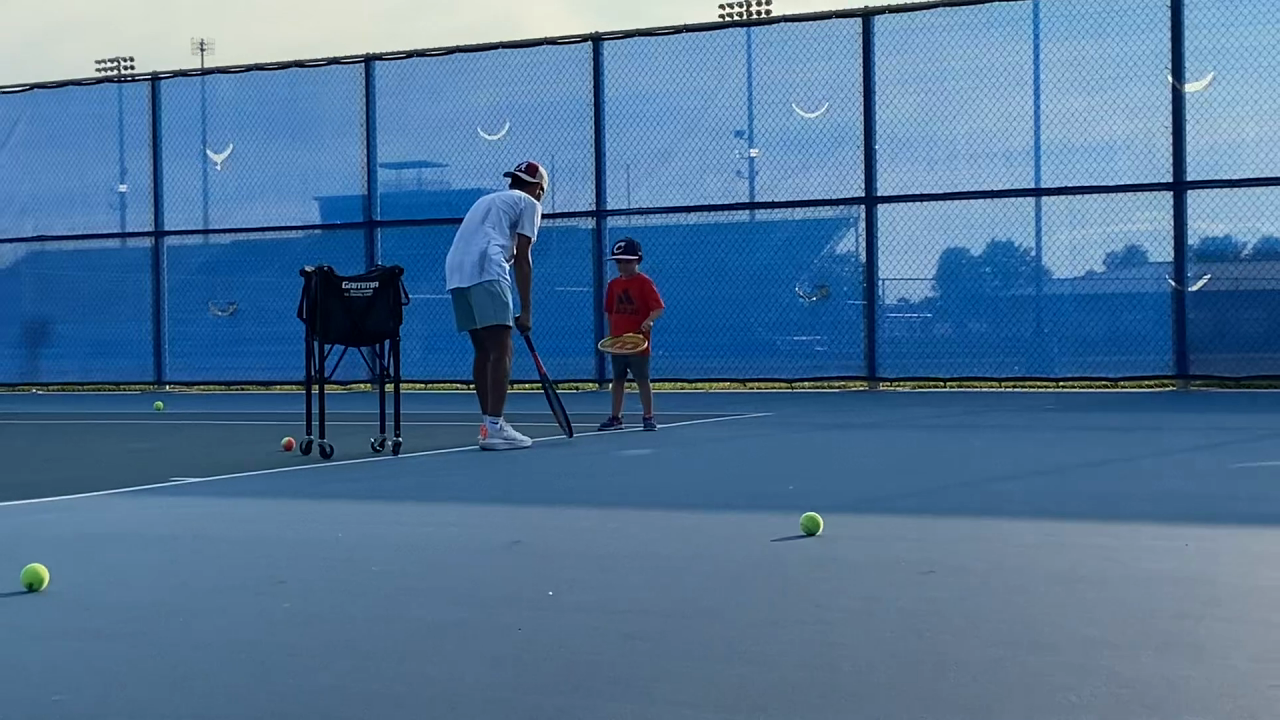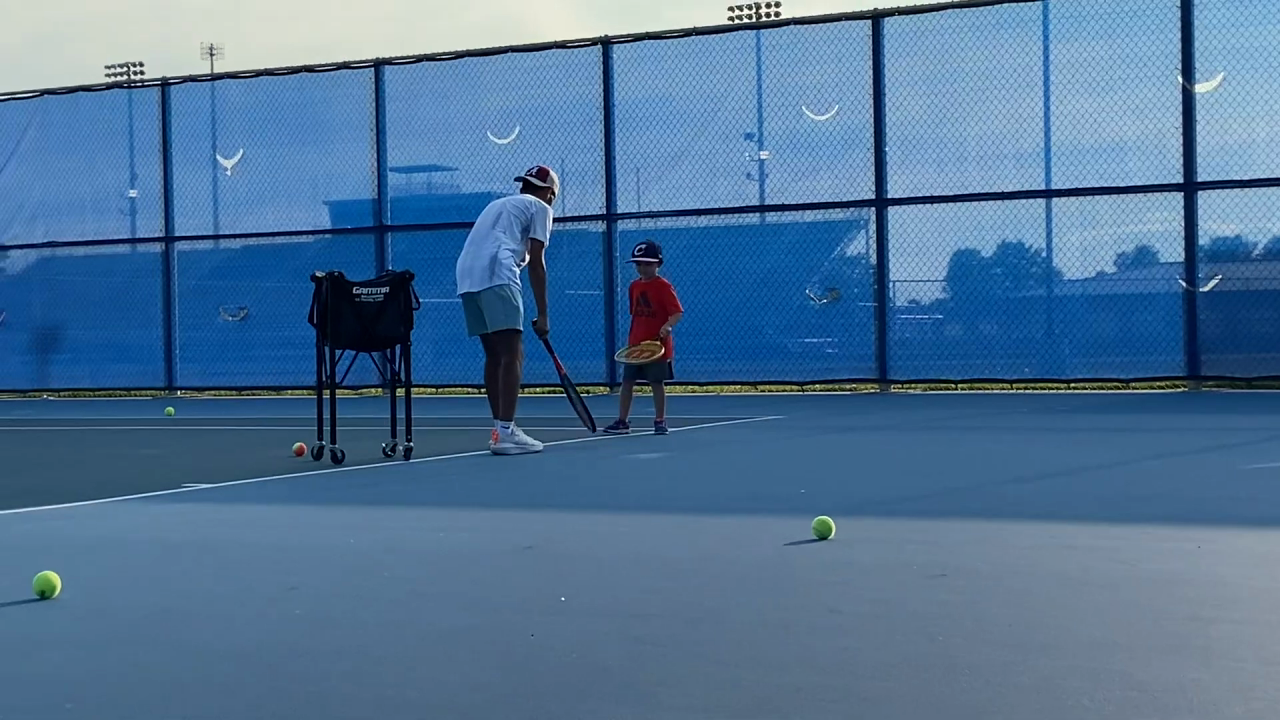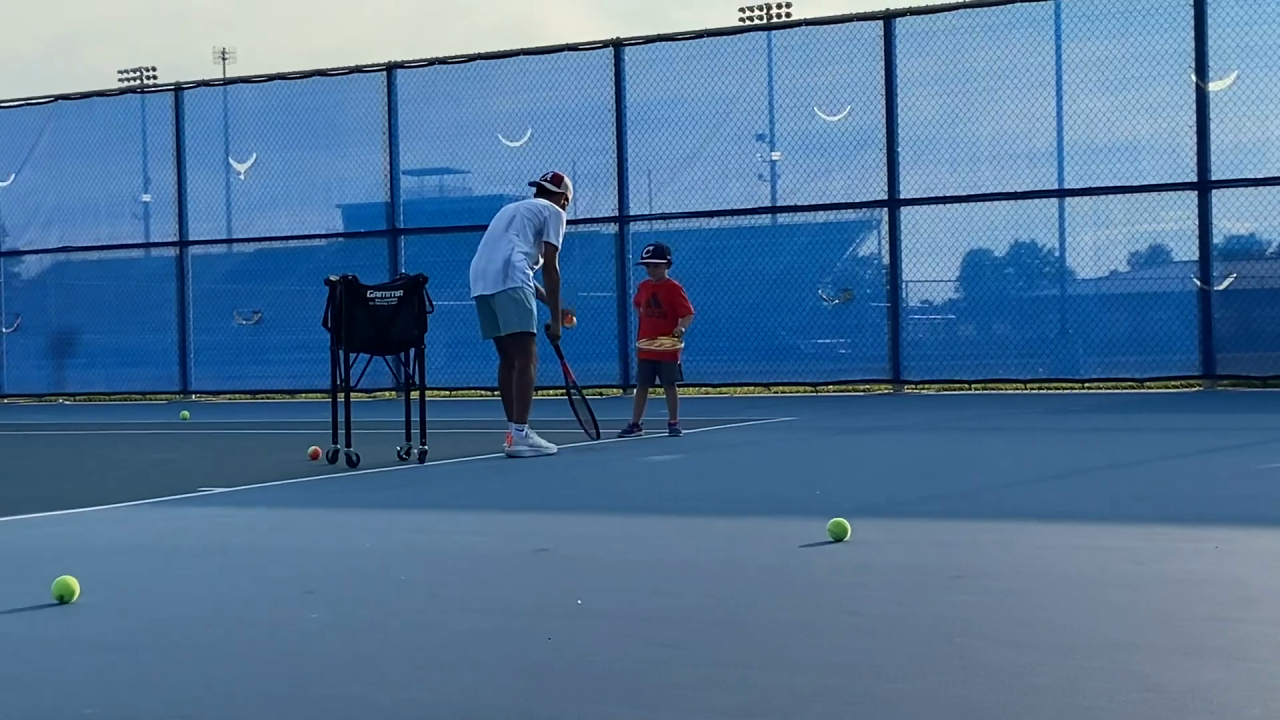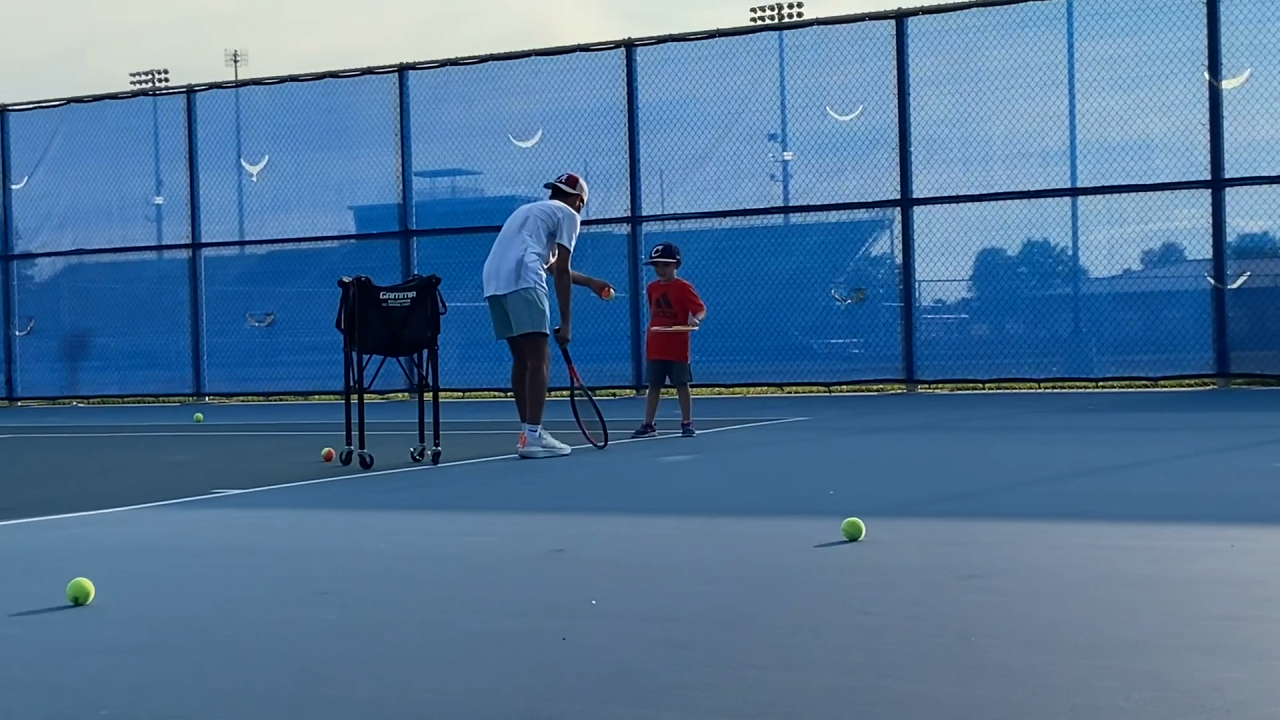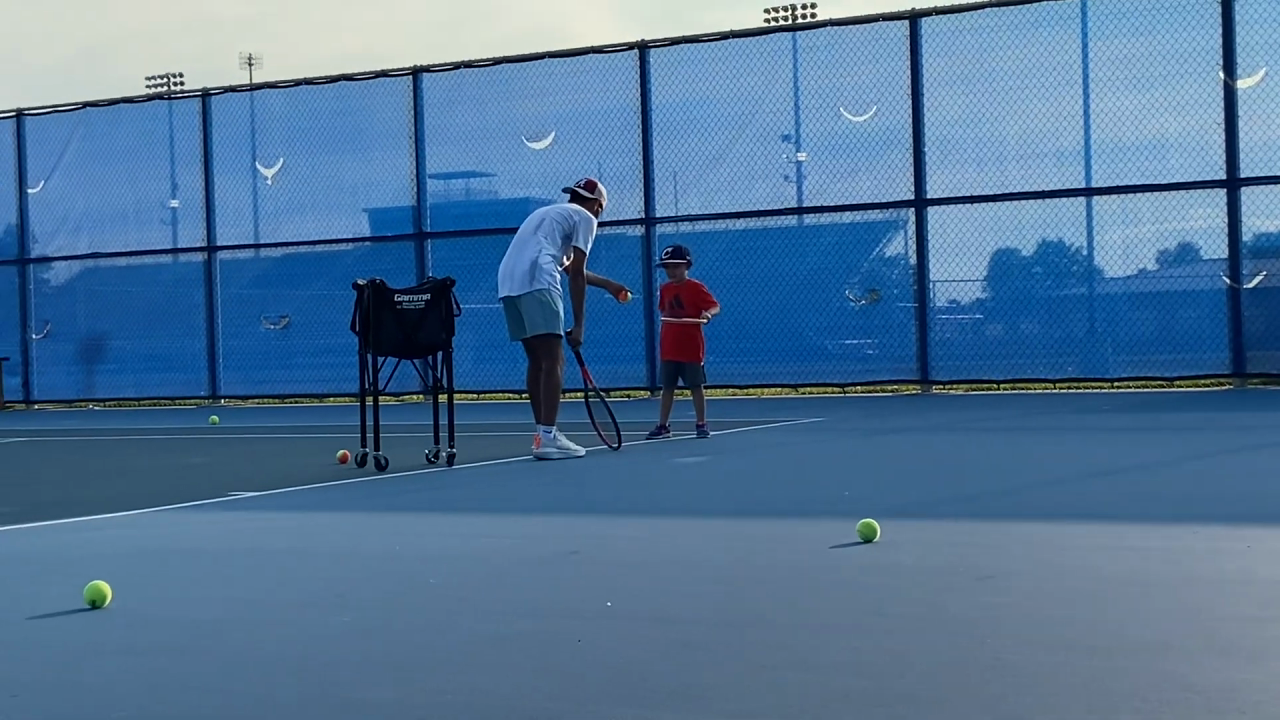
dt=0.3s
person 1, frame 1
left shoulder: (488, 200)
right shoulder: (529, 203)
right elbow: (522, 259)
right wrist: (526, 310)
left hip: (456, 273)
right hip: (486, 273)
left knee: (484, 351)
right knee: (501, 351)
left ankle: (489, 425)
right ankle: (494, 429)
person 1, frame 2
left shoulder: (499, 204)
right shoulder: (540, 208)
right elbow: (536, 264)
right wrist: (543, 314)
left hip: (467, 277)
right hip: (496, 277)
left knee: (495, 356)
right knee: (512, 356)
left ankle: (501, 430)
right ankle: (506, 434)
person 1, frame 3
left shoulder: (513, 208)
right shoulder: (554, 211)
right elbow: (550, 267)
left wrist: (550, 302)
right wrist: (555, 317)
left hip: (480, 280)
right hip: (509, 281)
left knee: (508, 359)
right knee: (526, 359)
left ankle: (515, 432)
right ankle: (520, 435)
person 1, frame 4
left shoulder: (530, 210)
right shoulder: (568, 214)
left elbow: (551, 266)
right elbow: (561, 271)
left wrist: (591, 283)
right wrist: (566, 322)
left hip: (494, 281)
right hip: (522, 282)
left knee: (523, 360)
right knee: (539, 360)
left ankle: (528, 433)
right ankle: (534, 437)
person 1, frame 5
left shoulder: (549, 213)
right shoulder: (585, 217)
left elbow: (568, 268)
right elbow: (576, 275)
left wrist: (608, 285)
right wrist: (579, 325)
left hip: (509, 282)
right hip: (537, 284)
left knee: (537, 361)
right knee: (553, 360)
left ankle: (543, 435)
right ankle: (548, 438)
person 2, frame 1
left shoulder: (645, 282)
right shoulder: (613, 284)
left elbow: (659, 308)
left wrist: (650, 320)
right wrist: (610, 336)
left knee: (642, 379)
right knee: (618, 379)
left ankle: (648, 417)
right ankle: (616, 417)
person 2, frame 2
left shoulder: (664, 286)
right shoulder: (634, 286)
left elbow: (677, 312)
left wrist: (668, 325)
right hip: (635, 345)
left knee: (657, 383)
right knee: (627, 381)
left ankle: (660, 421)
right ankle: (622, 421)
person 2, frame 3
left shoulder: (674, 288)
right shoulder: (643, 286)
left elbow: (688, 313)
left wrist: (682, 326)
left hip: (667, 347)
right hip: (645, 347)
left knee: (670, 385)
right knee: (642, 385)
left ankle: (673, 423)
right ankle: (635, 424)
person 2, frame 4
left shoulder: (684, 287)
right shoulder: (652, 288)
left elbow: (701, 309)
left wrist: (696, 319)
right wrist: (654, 326)
left hip: (678, 347)
right hip: (655, 347)
left knee: (682, 385)
right knee: (653, 386)
left ankle: (687, 423)
right ankle: (649, 424)
person 2, frame 5
left shoulder: (696, 287)
right shoulder: (665, 289)
left elbow: (715, 306)
left wrist: (708, 313)
right wrist: (666, 324)
left hip: (691, 348)
right hip: (669, 349)
left knee: (696, 386)
right knee: (667, 387)
left ankle: (701, 424)
right ankle: (663, 426)
